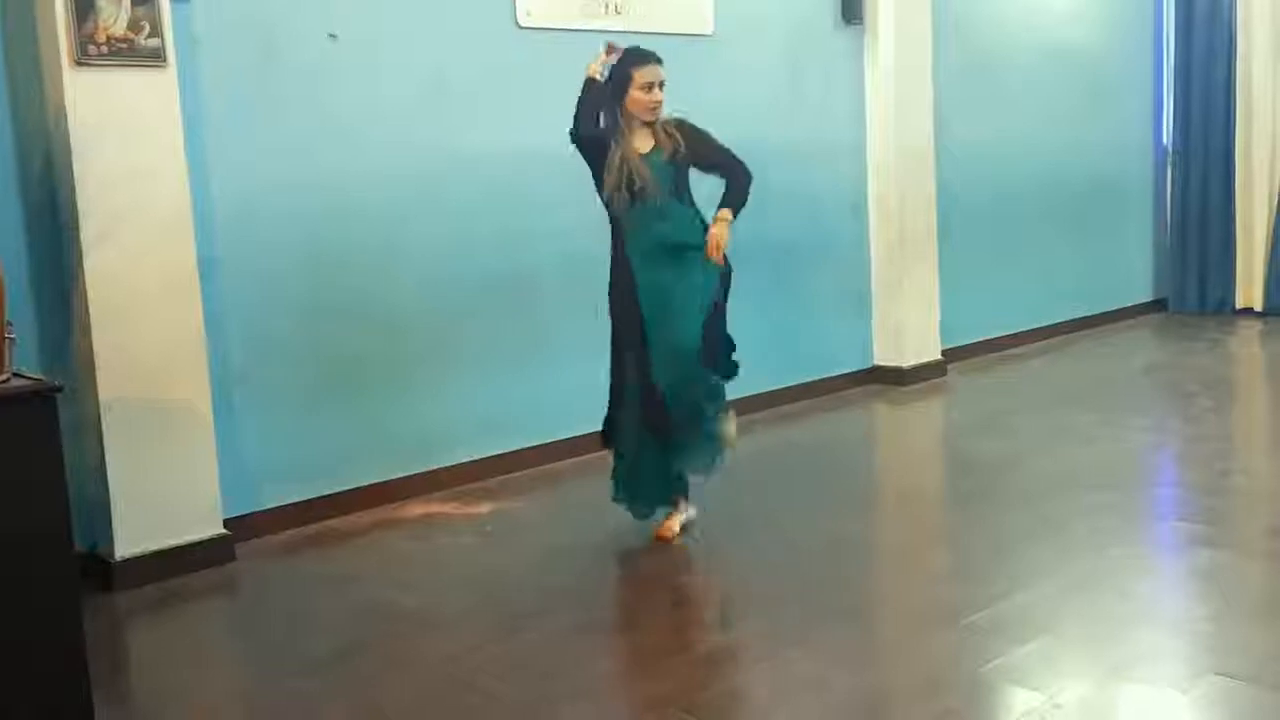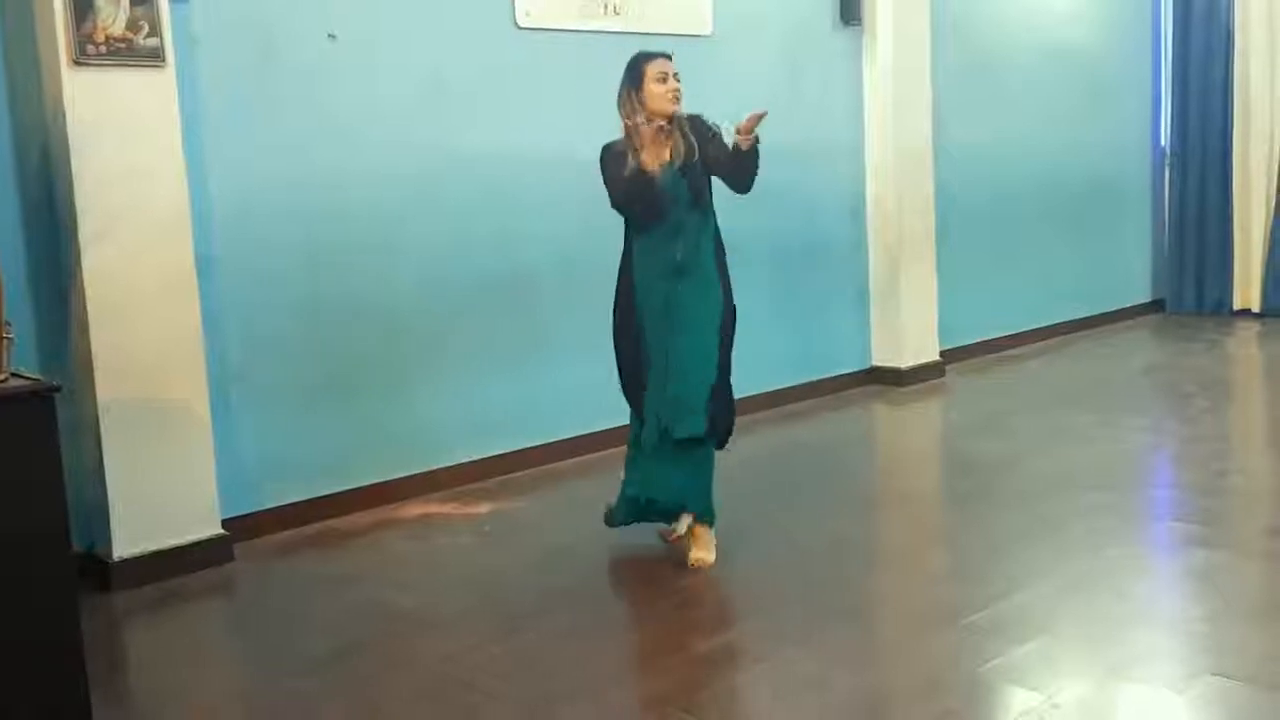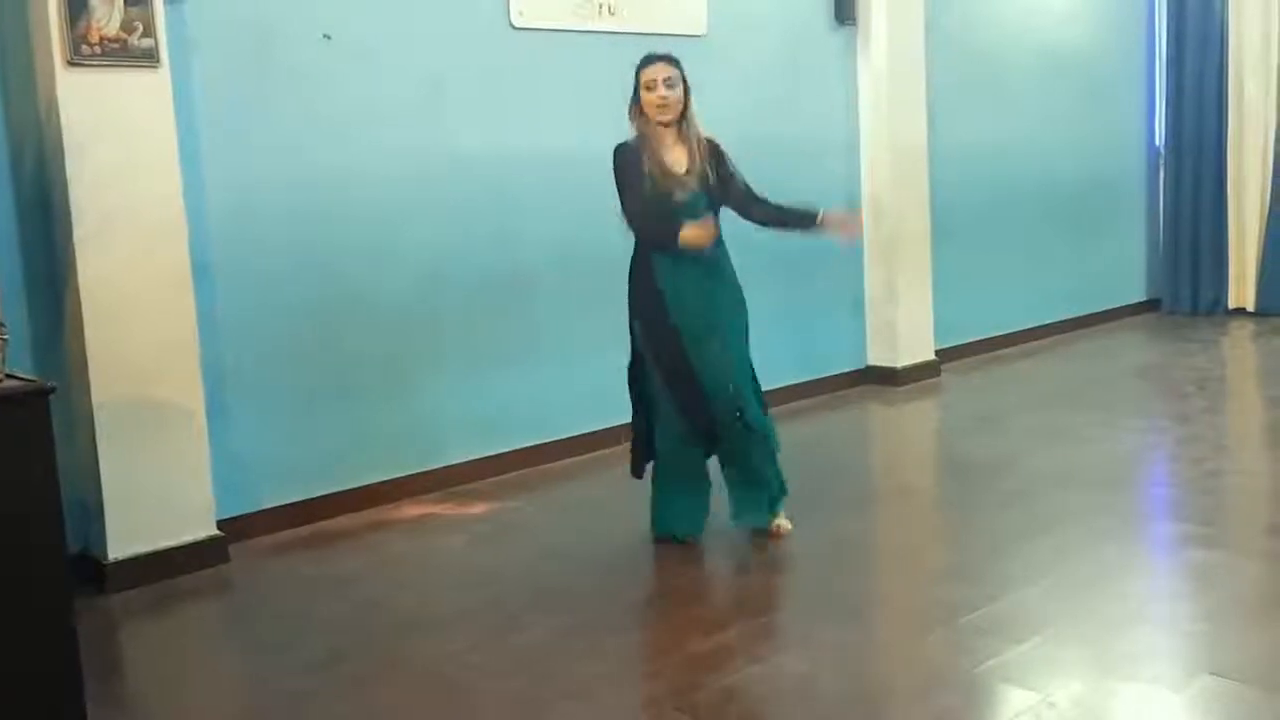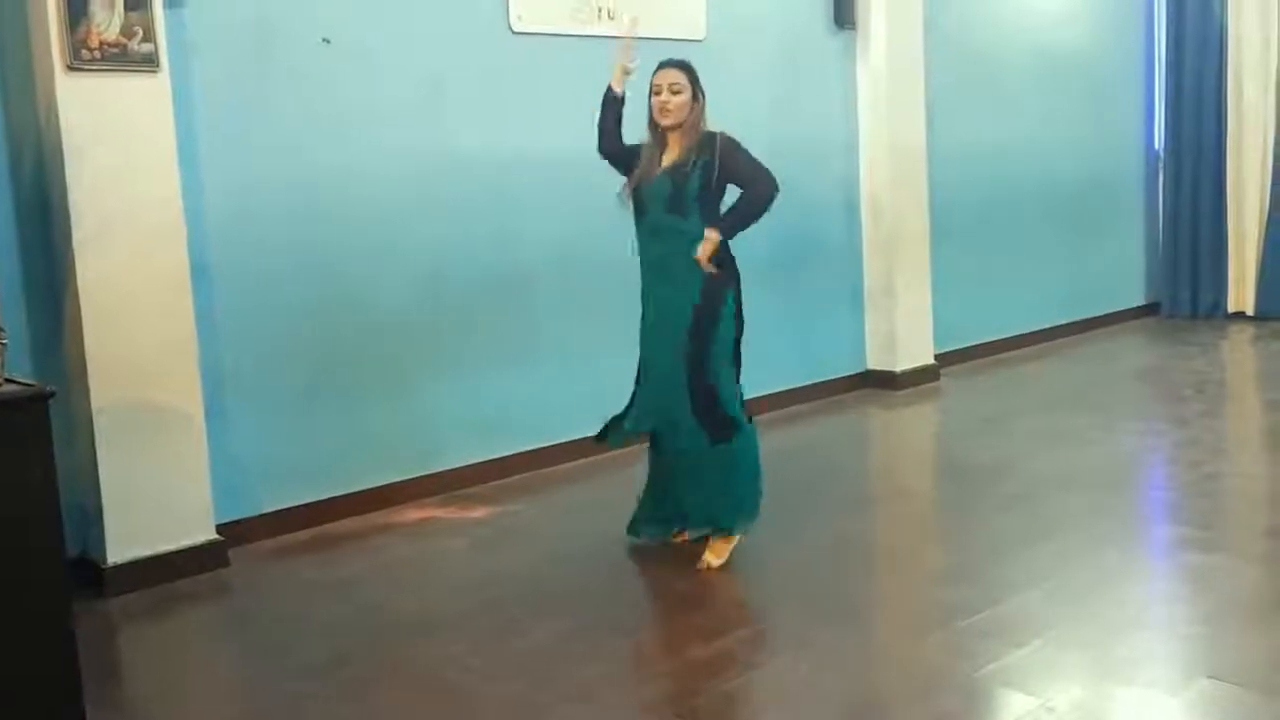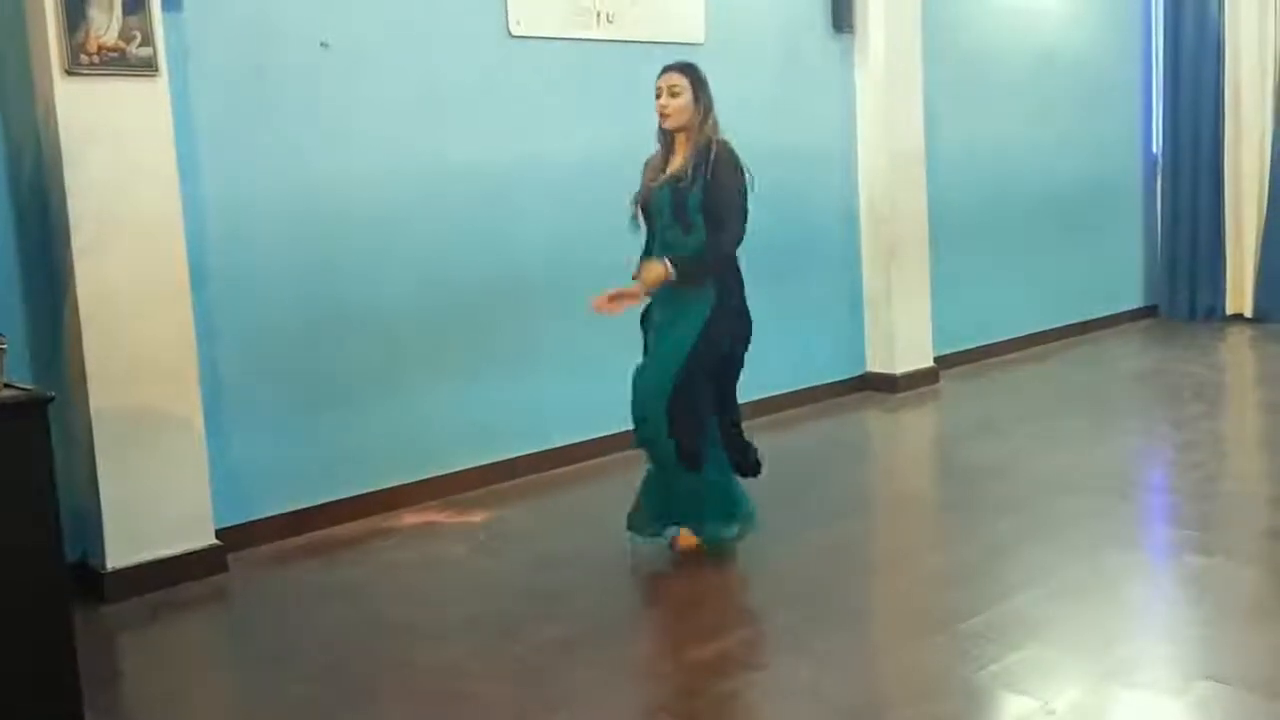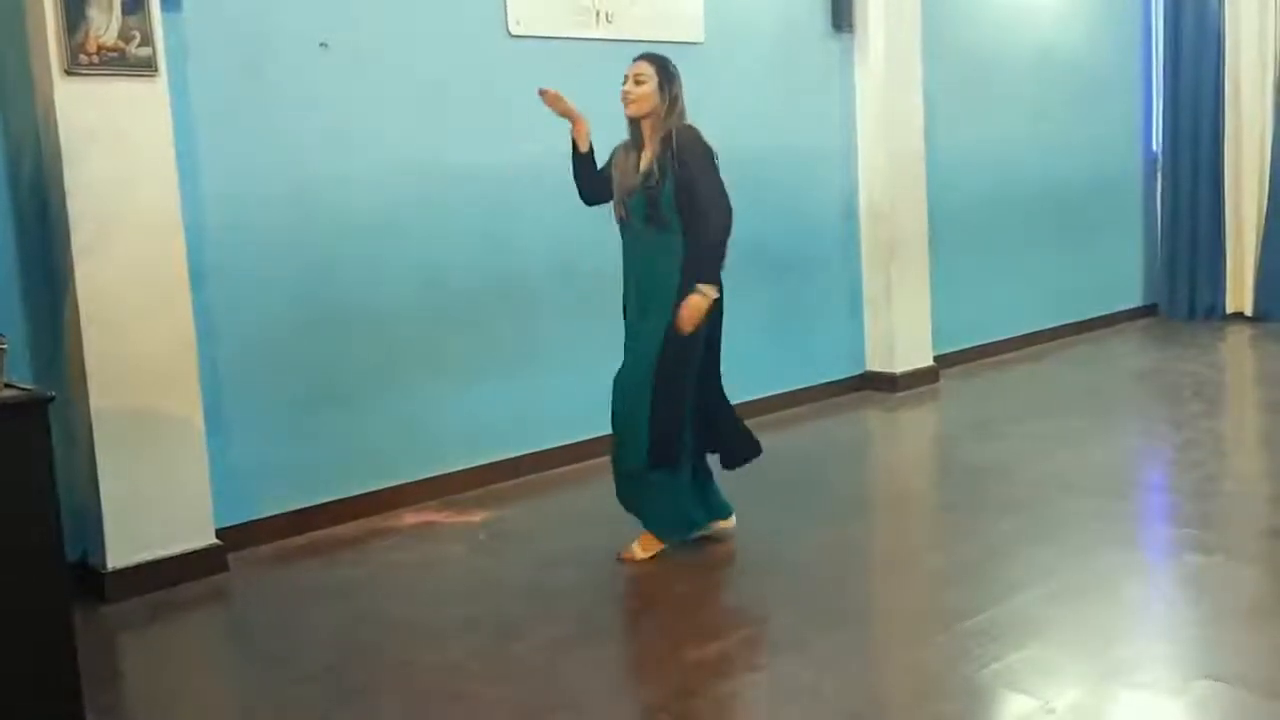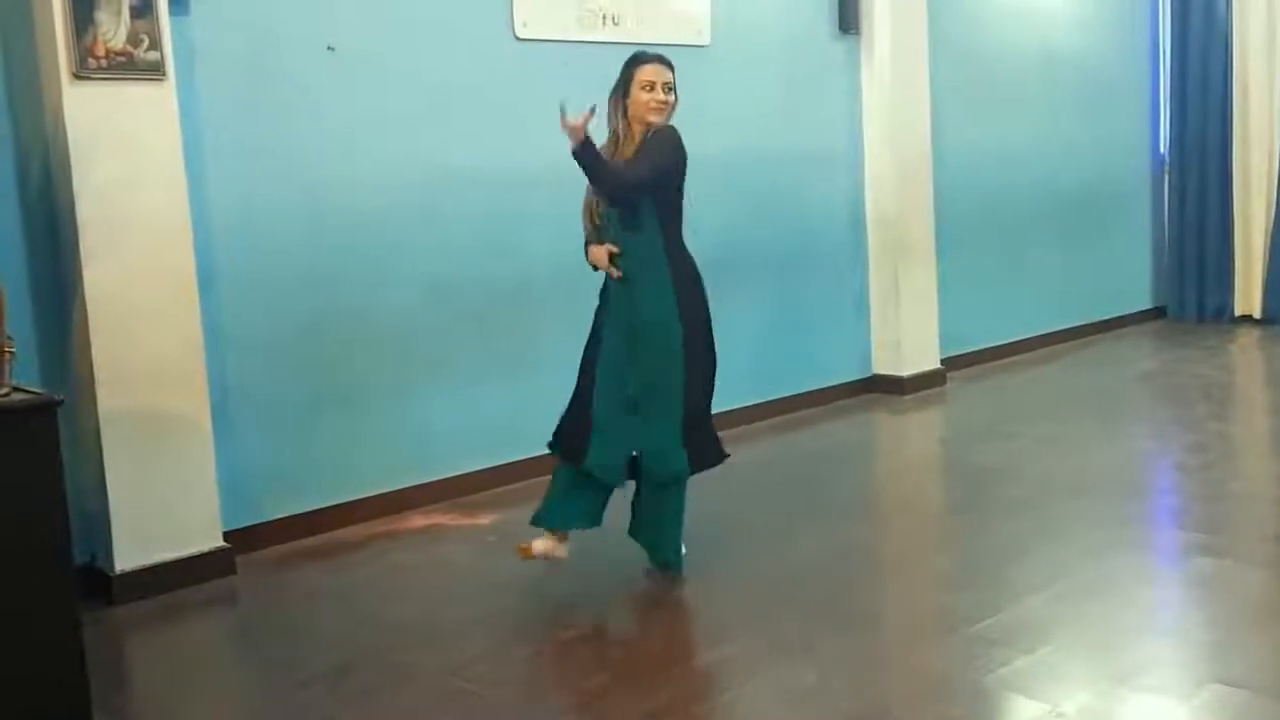
dt=0.7s
person 1, frame 1
left shoulder: (679, 134)
right shoulder: (604, 147)
left elbow: (737, 171)
right elbow: (581, 130)
left wrist: (725, 216)
right wrist: (596, 73)
left hip: (693, 259)
right hip: (640, 273)
left knee: (689, 344)
right knee: (649, 380)
left ankle: (713, 409)
right ankle: (671, 498)
person 1, frame 2
left shoulder: (696, 133)
right shoulder: (616, 155)
left elbow: (740, 181)
right elbow: (633, 207)
left wrist: (745, 142)
right wrist: (647, 160)
left hip: (701, 282)
right hip: (647, 287)
left knee: (694, 394)
right knee: (656, 397)
left ankle: (695, 517)
right ankle: (666, 505)
person 1, frame 3
left shoulder: (707, 151)
right shoulder: (630, 156)
left elbow: (752, 207)
right elbow: (644, 225)
left wrist: (818, 220)
right wrist: (683, 233)
left hip: (714, 287)
right hip: (661, 296)
left knee: (735, 393)
right knee: (677, 402)
left ankle: (765, 504)
right ankle: (680, 517)
person 1, frame 4
left shoulder: (715, 147)
right shoulder: (647, 157)
left elbow: (764, 188)
right elbow: (610, 148)
left wrist: (718, 233)
right wrist: (618, 81)
left hip: (703, 288)
right hip: (663, 293)
left knee: (700, 396)
right knee: (666, 401)
left ankle: (726, 516)
right ankle: (692, 514)
person 1, frame 5
left shoulder: (719, 157)
right shoulder: (655, 167)
left elbow: (731, 231)
left wrist: (670, 270)
right wrist: (635, 287)
left hip: (709, 299)
right hip: (668, 303)
left knee: (676, 397)
right knee: (659, 400)
left ankle: (717, 514)
right ankle: (688, 512)
person 1, frame 6
left shoulder: (684, 143)
right shoulder: (627, 155)
left elbow: (717, 217)
right elbow: (591, 193)
left wrist: (705, 288)
right wrist: (579, 129)
left hip: (682, 291)
right hip: (643, 296)
left knee: (650, 398)
right knee: (671, 403)
left ankle: (665, 520)
right ankle: (708, 511)
person 1, frame 7
left shoulder: (666, 142)
right shoulder: (611, 152)
left elbow: (619, 185)
left wrist: (580, 143)
right wrist: (594, 246)
left hip: (668, 296)
right hip: (622, 295)
left knee: (664, 412)
right knee: (601, 408)
left ankle: (664, 542)
right ankle: (560, 525)
